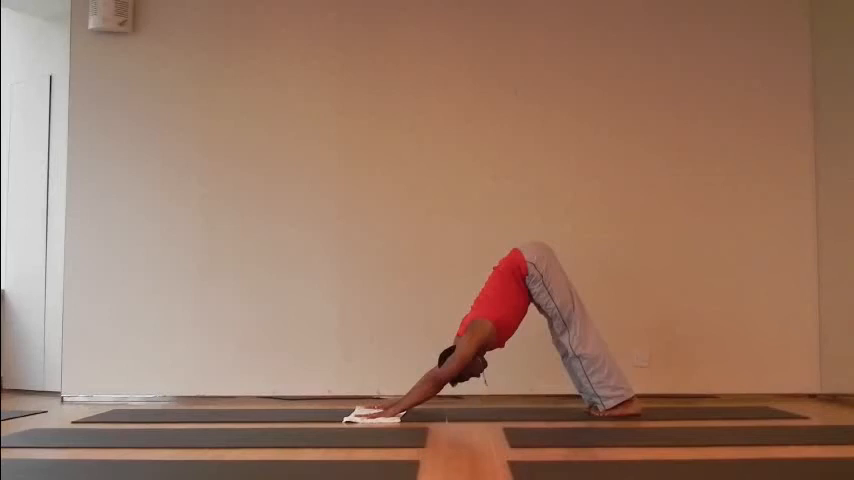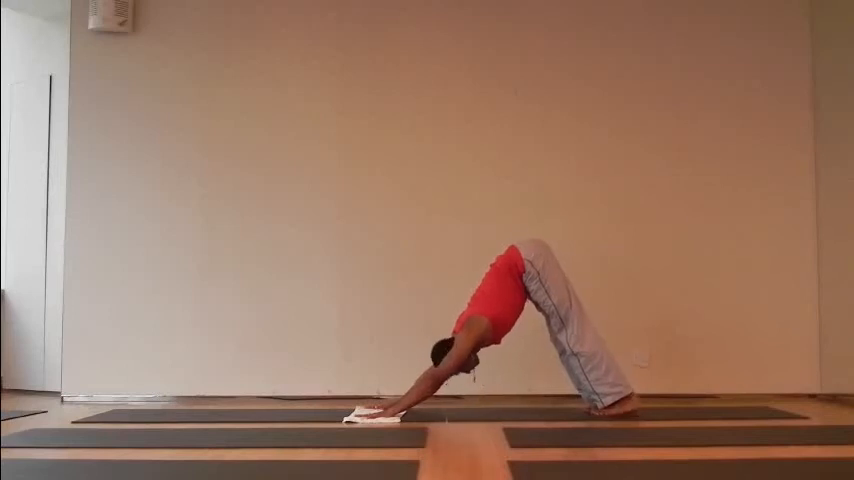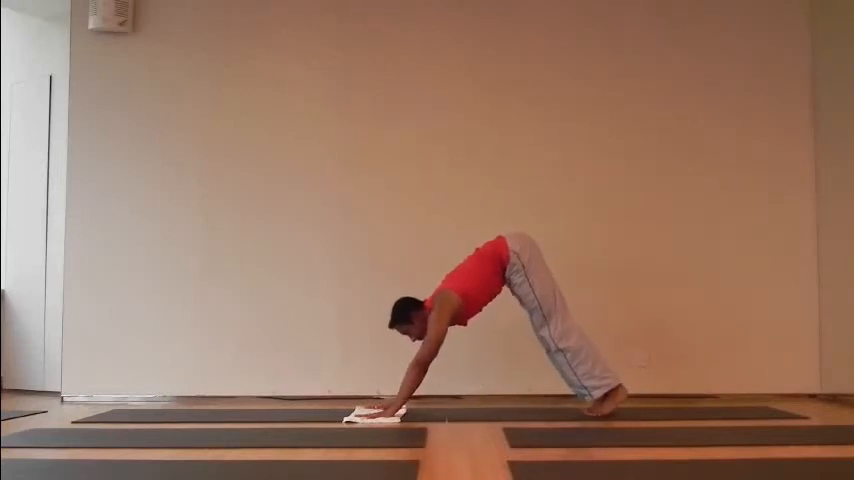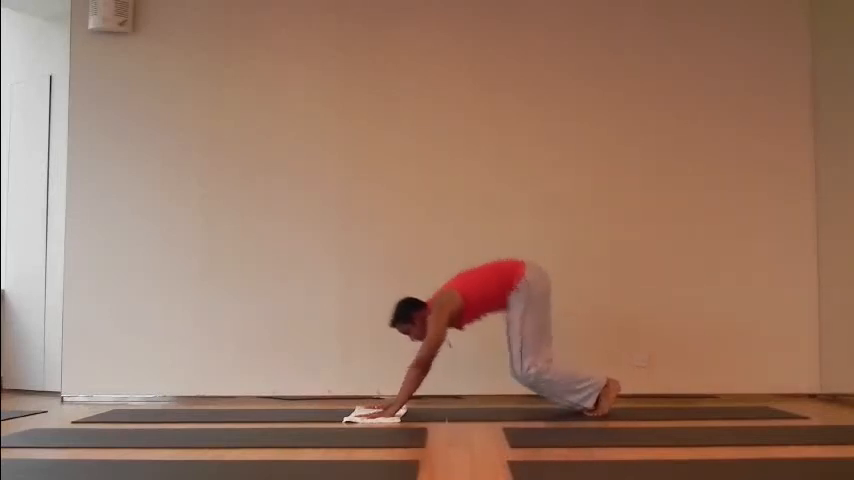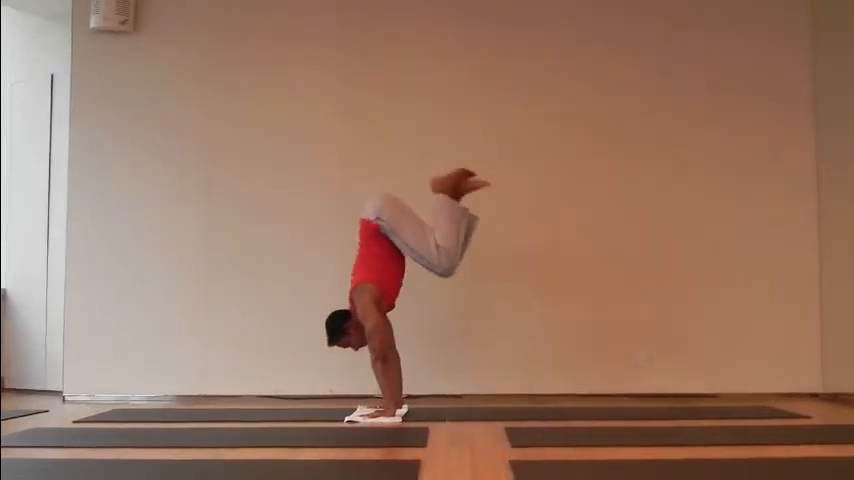
dt=1s
person 1, frame 1
left shoulder: (472, 341)
right shoulder: (469, 341)
left elbow: (437, 379)
right elbow: (436, 376)
left wrist: (396, 408)
right wrist: (398, 402)
left hip: (532, 265)
right hip: (528, 266)
left knee: (575, 335)
right knee: (568, 336)
left ankle: (621, 398)
right ankle: (606, 398)
person 1, frame 2
left shoulder: (469, 336)
right shoulder: (467, 335)
left elbow: (436, 377)
right elbow: (434, 374)
left wrist: (397, 407)
right wrist: (400, 401)
left hip: (529, 262)
right hip: (524, 263)
left knee: (573, 333)
right knee: (565, 335)
left ankle: (620, 396)
right ankle: (608, 396)
person 1, frame 3
left shoulder: (440, 311)
right shoulder: (437, 311)
left elbow: (421, 363)
right elbow: (420, 363)
left wrist: (396, 405)
right wrist: (397, 400)
left hip: (513, 253)
right hip: (509, 257)
left knee: (555, 329)
right knee: (548, 329)
left ankle: (609, 388)
right ankle: (601, 390)
person 1, frame 4
left shoulder: (437, 313)
right shoulder: (436, 312)
left elbow: (421, 363)
right elbow: (421, 365)
left wrist: (395, 405)
right wrist: (399, 400)
left hip: (524, 281)
right hip: (521, 281)
left knee: (526, 370)
right knee: (529, 366)
left ankle: (600, 388)
right ankle: (596, 392)
person 1, frame 5
left shoulder: (364, 306)
left elbow: (382, 357)
right elbow: (387, 355)
left wrist: (391, 406)
right wrist: (394, 402)
right hip: (383, 220)
left ankle: (446, 192)
right ankle: (448, 194)
